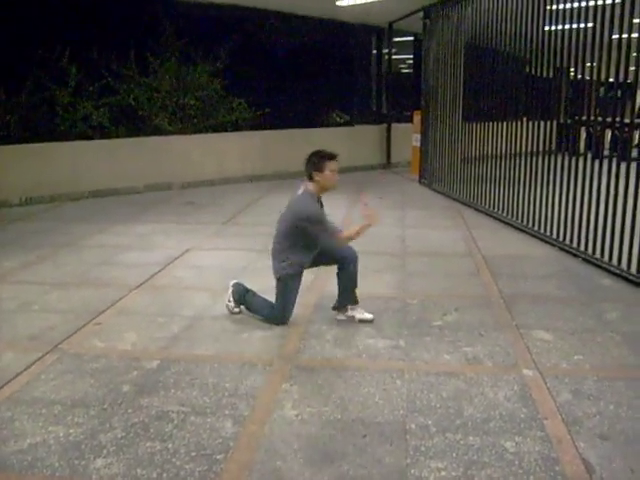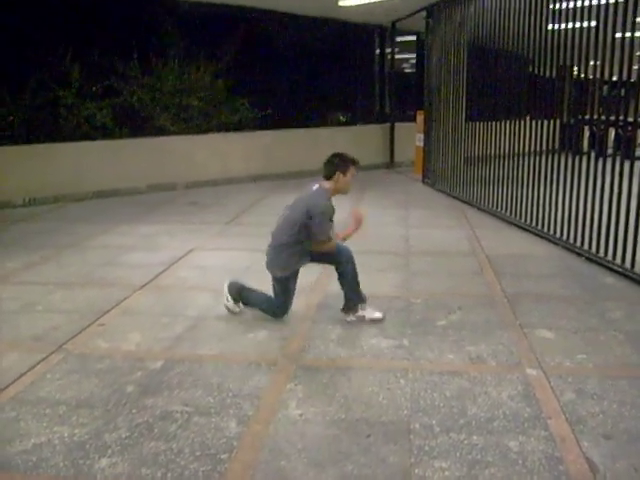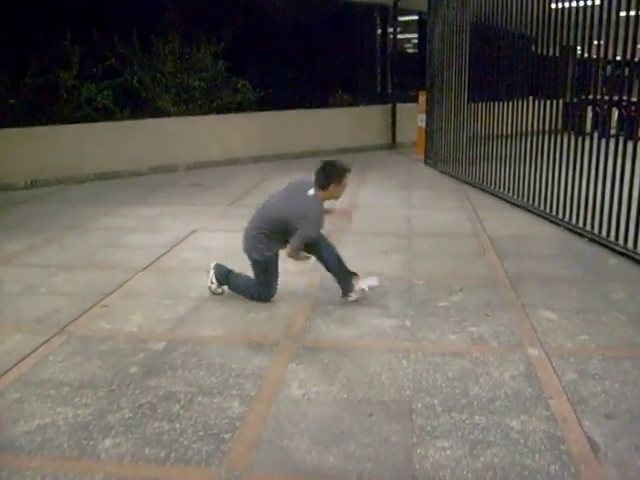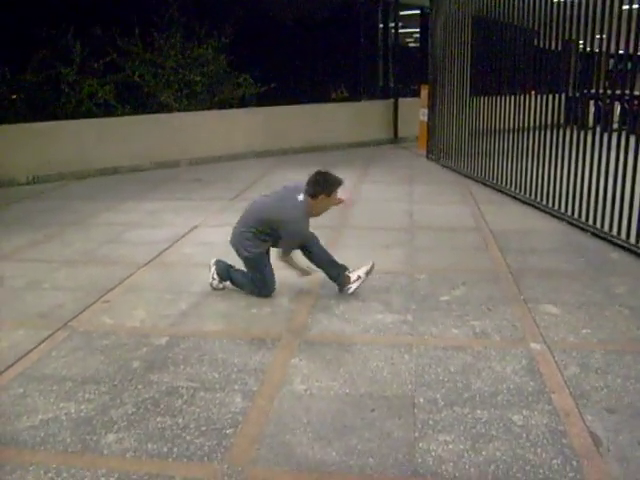
dt=0.2s
person 1, frame 1
left shoulder: (310, 192)
right shoulder: (308, 207)
right elbow: (339, 239)
right wrist: (366, 223)
left hip: (308, 250)
right hip: (289, 261)
left knee: (349, 256)
right knee: (279, 318)
left ankle: (346, 307)
right ankle: (239, 293)
person 1, frame 2
left shoulder: (318, 189)
right shoulder: (321, 204)
right elbow: (322, 245)
right wrist: (350, 231)
left hip: (302, 244)
right hip: (285, 256)
left knee: (344, 256)
right knee: (279, 311)
left ankle: (354, 307)
right ankle: (236, 291)
person 1, frame 3
left shoulder: (308, 183)
right shoulder: (312, 219)
right elbow: (292, 252)
left wrist: (328, 211)
right wrist: (303, 257)
left hip: (273, 228)
right hip: (259, 240)
left knee: (323, 247)
right knee: (265, 294)
left ankle: (350, 285)
right ankle: (221, 274)
person 1, frame 4
left shoulder: (301, 190)
right shoulder: (296, 221)
right elbow: (284, 256)
left wrist: (332, 204)
right wrist: (301, 270)
left hip: (264, 229)
right hip: (248, 239)
left knee: (309, 240)
right knee: (265, 290)
left ankle: (344, 278)
right ankle: (222, 270)
